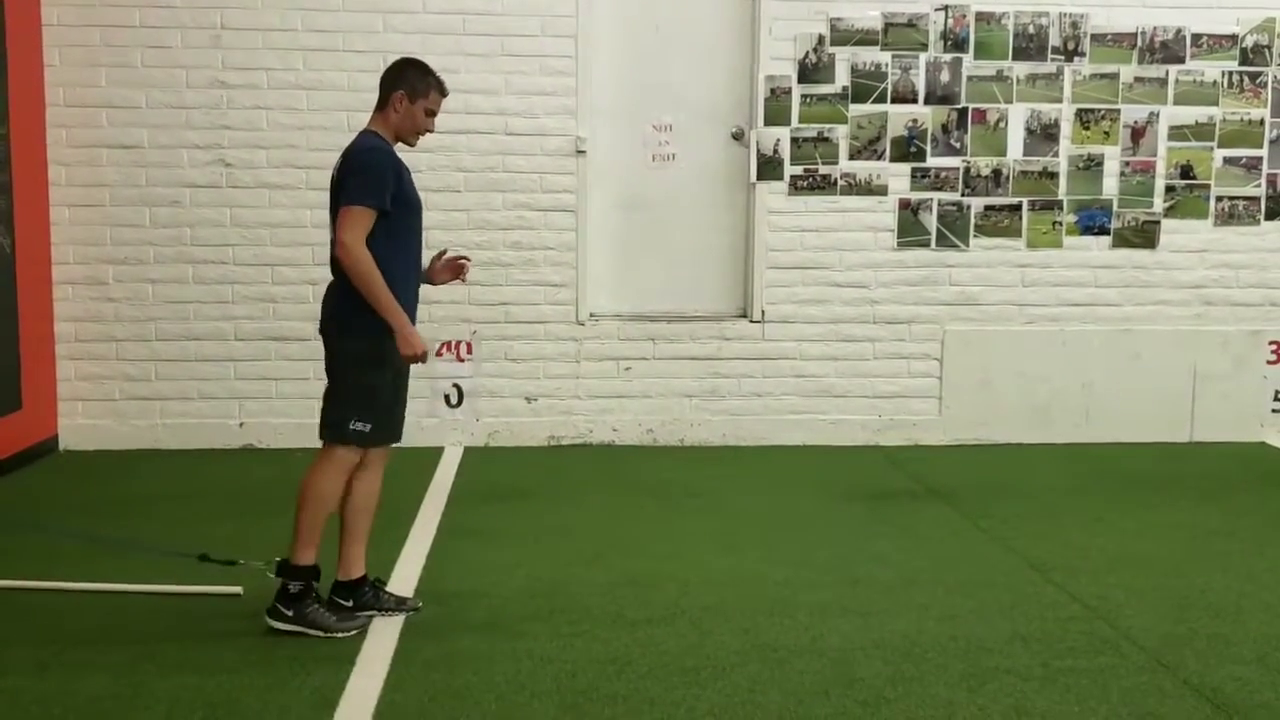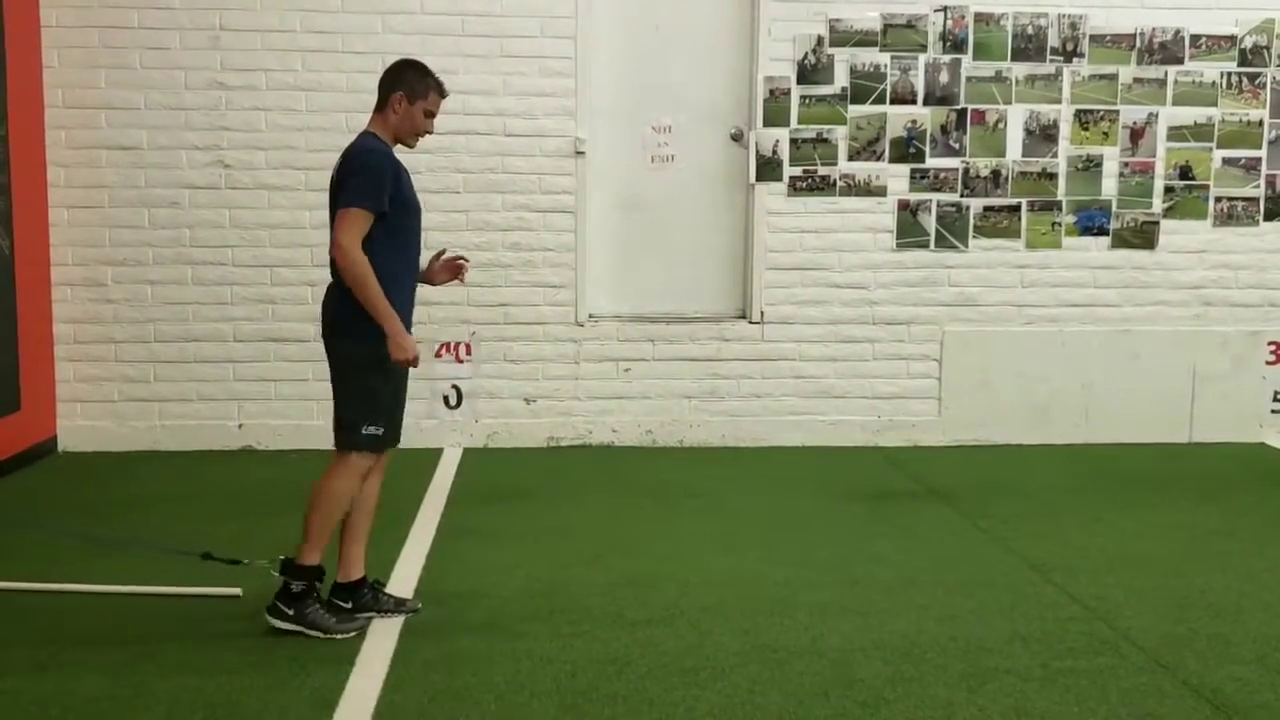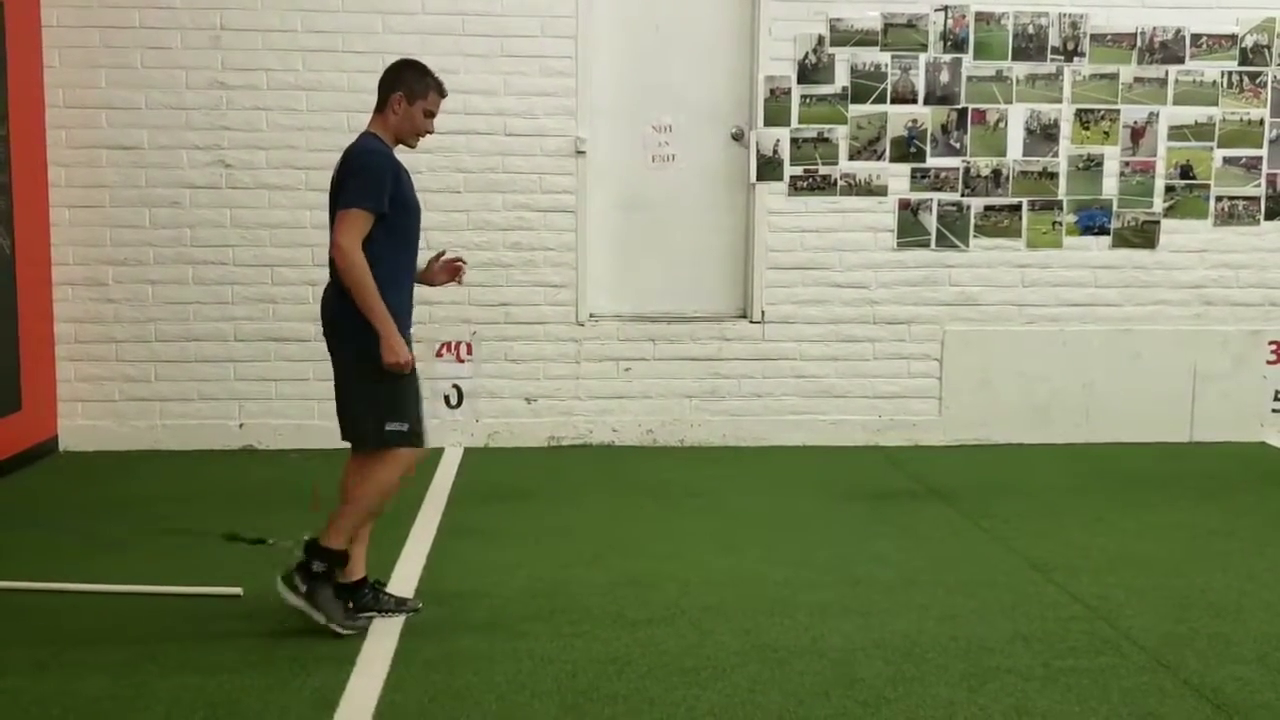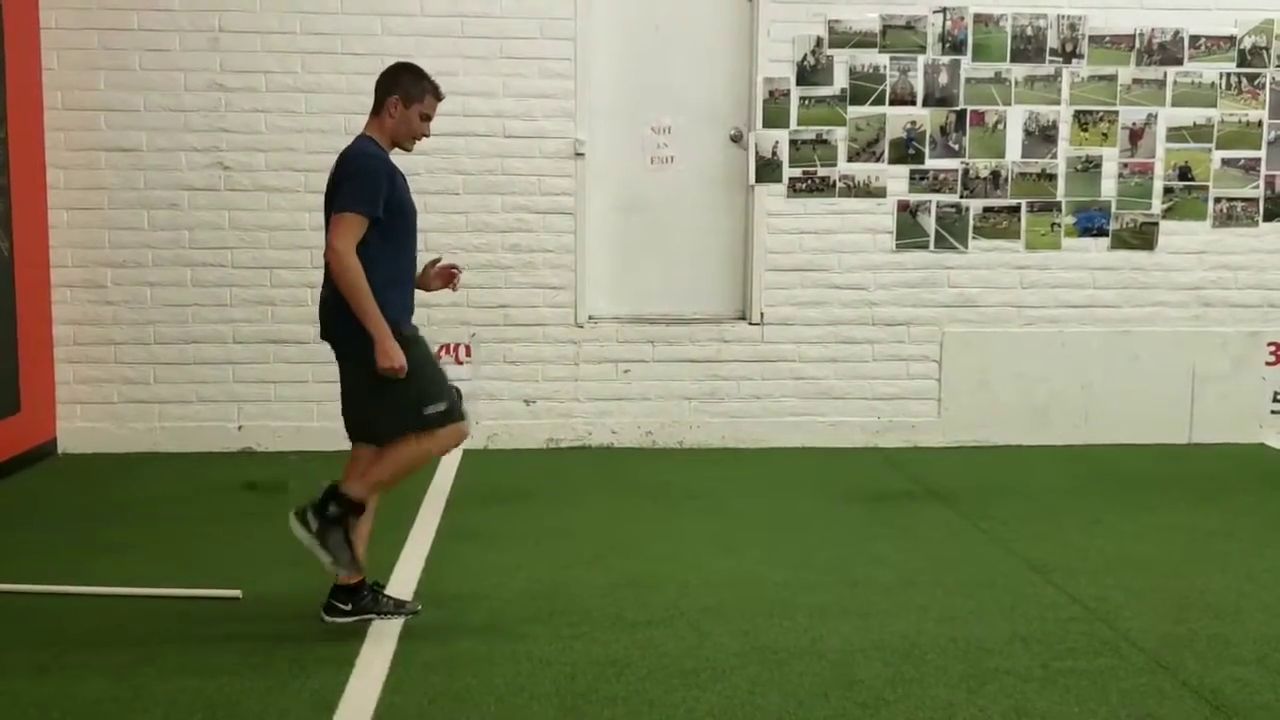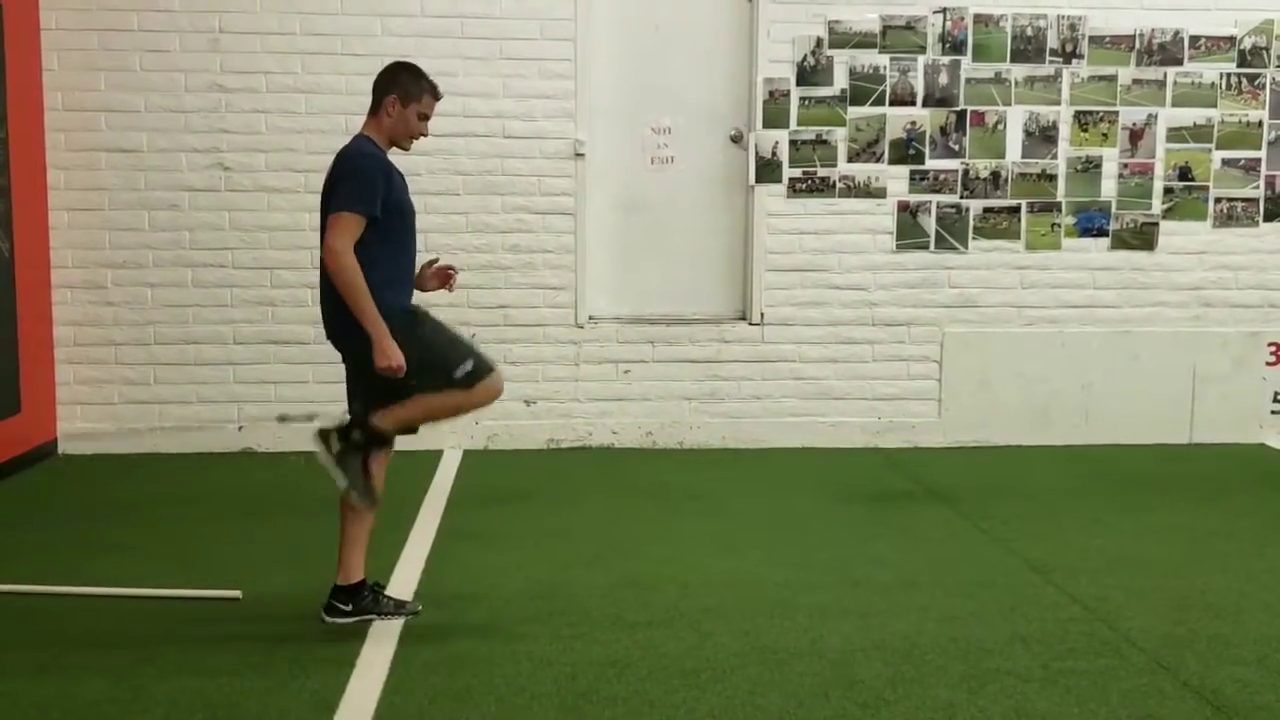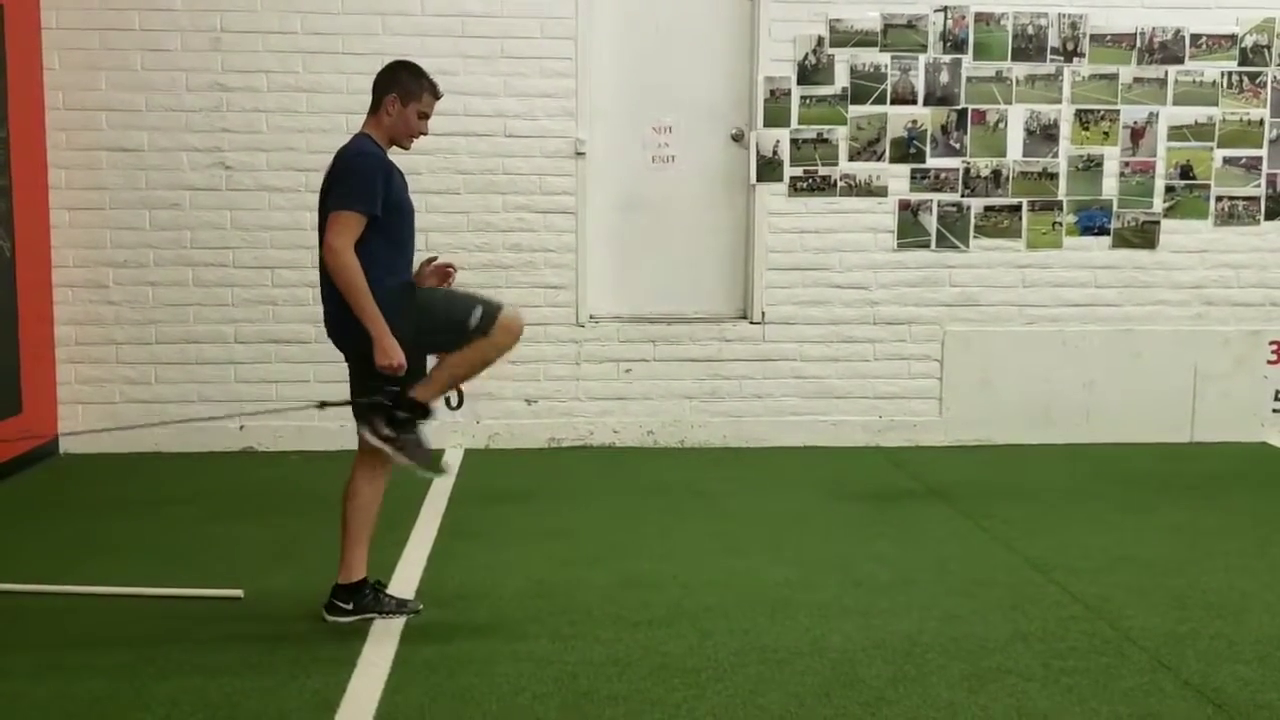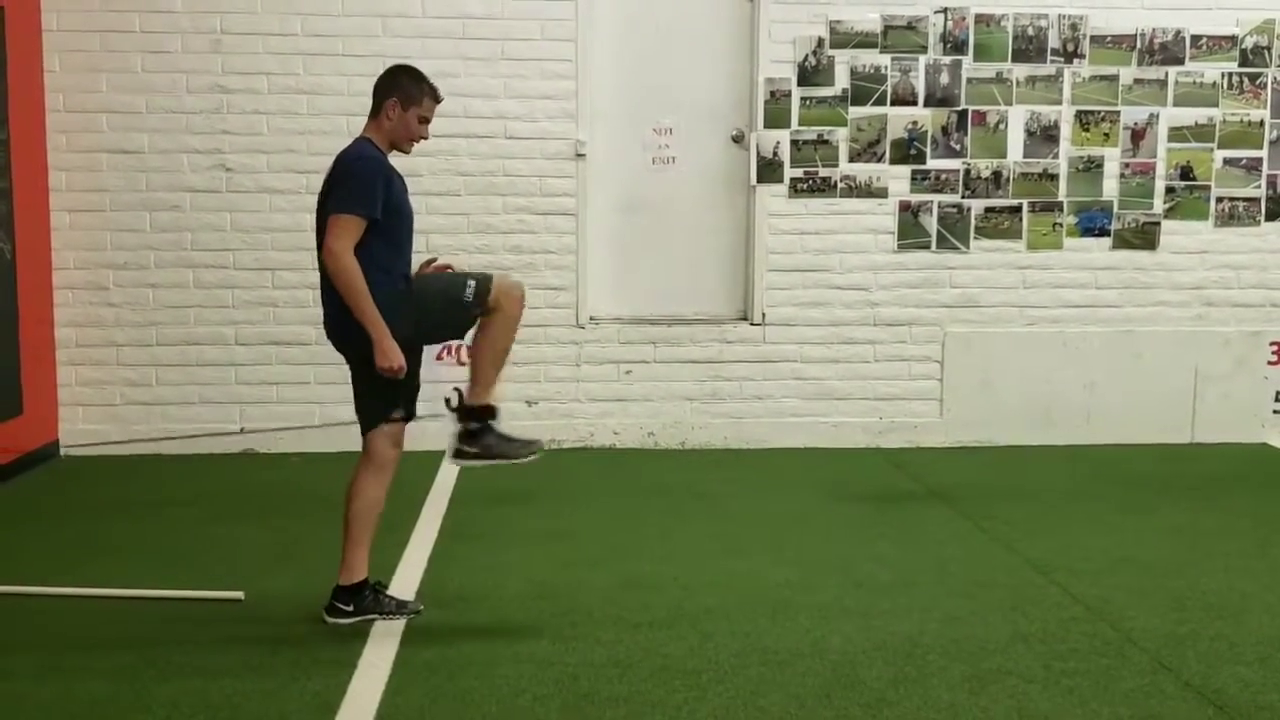
dt=0.1s
person 1, frame 1
left shoulder: (375, 158)
right shoulder: (371, 158)
right elbow: (349, 246)
left wrist: (425, 274)
right wrist: (403, 324)
left hip: (375, 330)
right hip: (365, 331)
left knee: (372, 453)
right knee: (343, 452)
left ankle: (352, 586)
right ankle: (293, 591)
person 1, frame 2
left shoulder: (377, 160)
right shoulder: (371, 159)
right elbow: (347, 248)
left wrist: (423, 274)
right wrist: (395, 327)
left hip: (370, 330)
right hip: (369, 332)
left knee: (369, 454)
right knee: (359, 457)
left ankle: (351, 587)
right ankle: (297, 592)
person 1, frame 3
left shoulder: (377, 160)
right shoulder: (370, 160)
right elbow: (346, 249)
left wrist: (422, 275)
right wrist: (389, 332)
left hip: (371, 330)
right hip: (368, 333)
left knee: (375, 453)
right knee: (398, 452)
left ankle: (352, 585)
right ankle: (314, 569)
person 1, frame 4
left shoulder: (372, 164)
right shoulder: (366, 164)
right elbow: (339, 253)
left wrist: (418, 279)
right wrist: (384, 338)
left hip: (364, 326)
right hip: (366, 330)
left knee: (374, 449)
right knee: (446, 428)
left ankle: (354, 590)
right ankle: (331, 510)
person 1, frame 5
left shoulder: (372, 164)
right shoulder: (362, 163)
right elbow: (337, 251)
left wrist: (415, 280)
right wrist: (380, 336)
left hip: (374, 320)
right hip: (373, 323)
left knee: (380, 450)
right knee: (484, 383)
left ankle: (350, 590)
right ankle: (357, 435)
person 1, frame 6
left shoulder: (371, 162)
right shoulder: (363, 161)
right elbow: (337, 250)
left wrist: (416, 279)
right wrist: (383, 334)
left hip: (382, 311)
right hip: (378, 313)
left knee: (379, 449)
right knee: (504, 325)
left ankle: (352, 589)
right ankle: (402, 412)
person 1, frame 7
left shoulder: (371, 166)
right shoulder: (362, 165)
right elbow: (337, 253)
left wrist: (413, 281)
right wrist: (383, 338)
left hip: (380, 315)
right hip: (377, 317)
left knee: (383, 448)
right knee: (507, 295)
left ankle: (352, 590)
right ankle: (476, 426)
